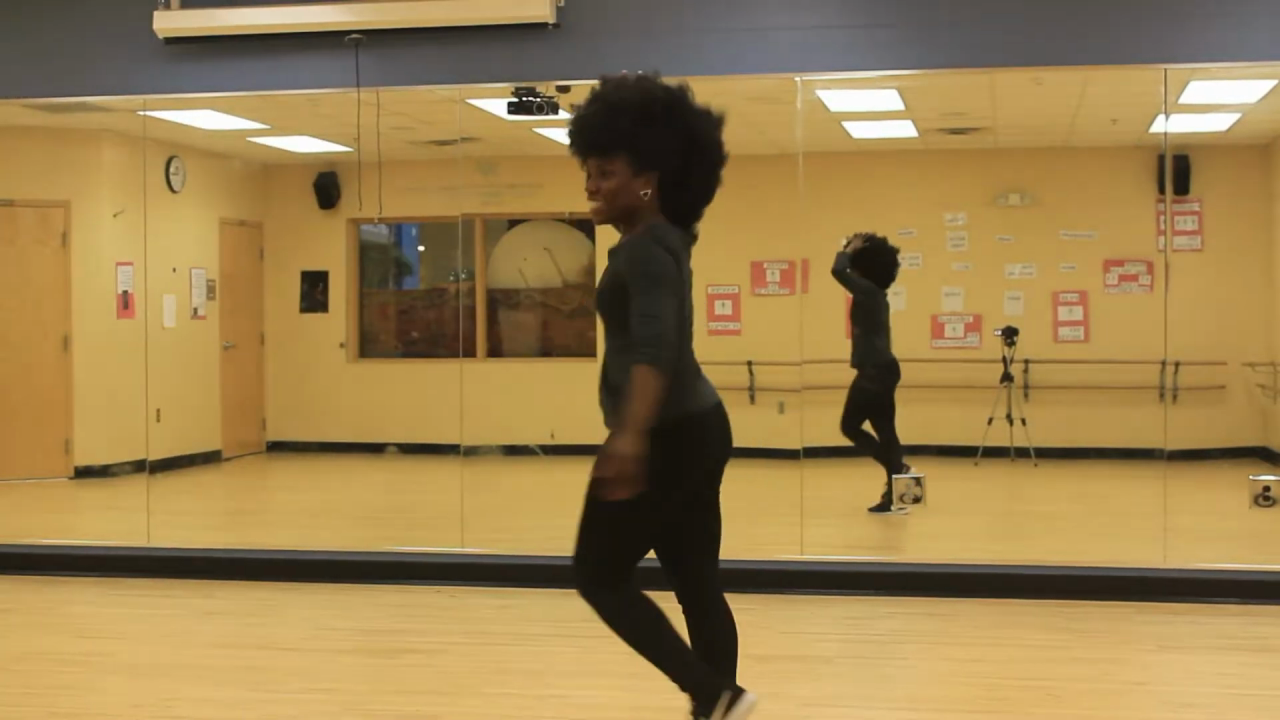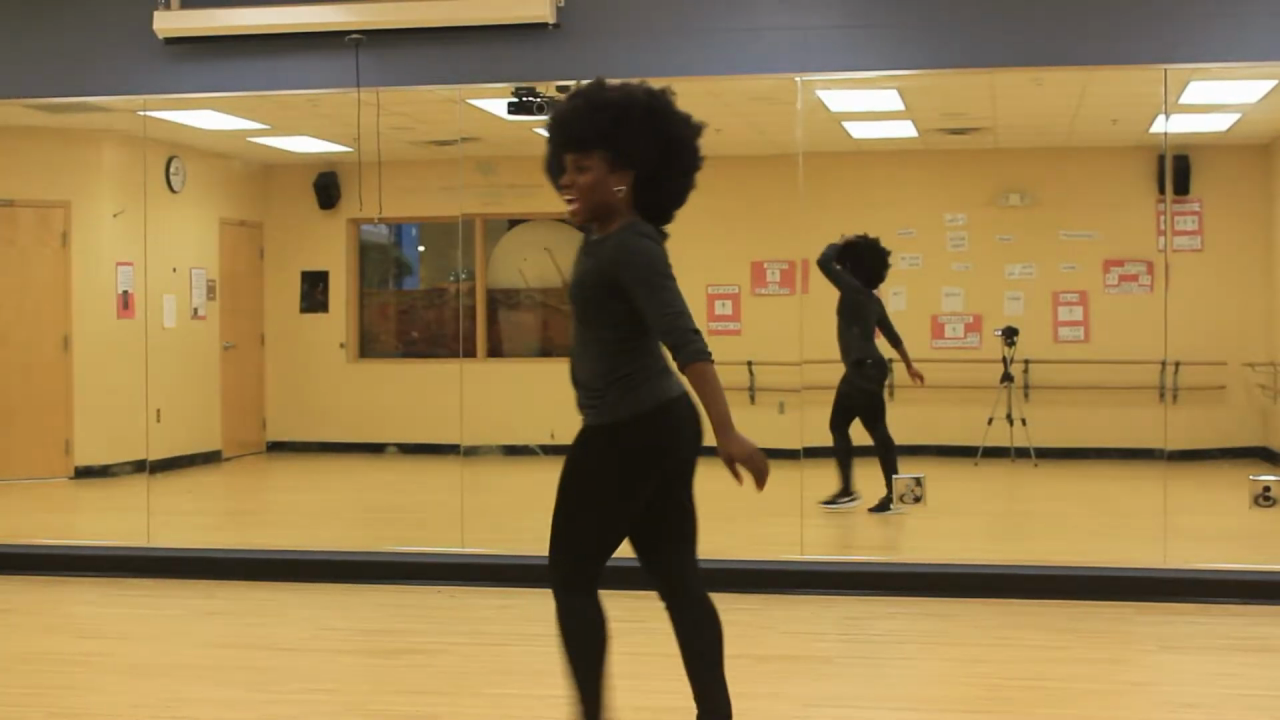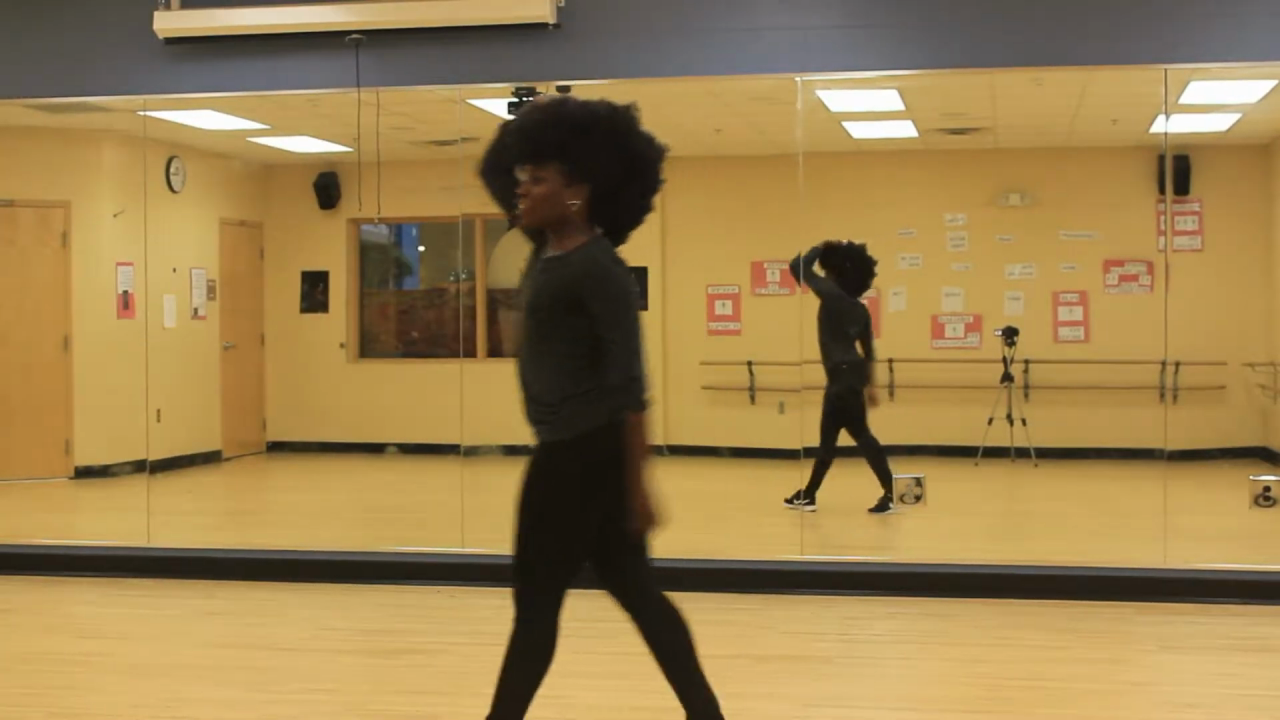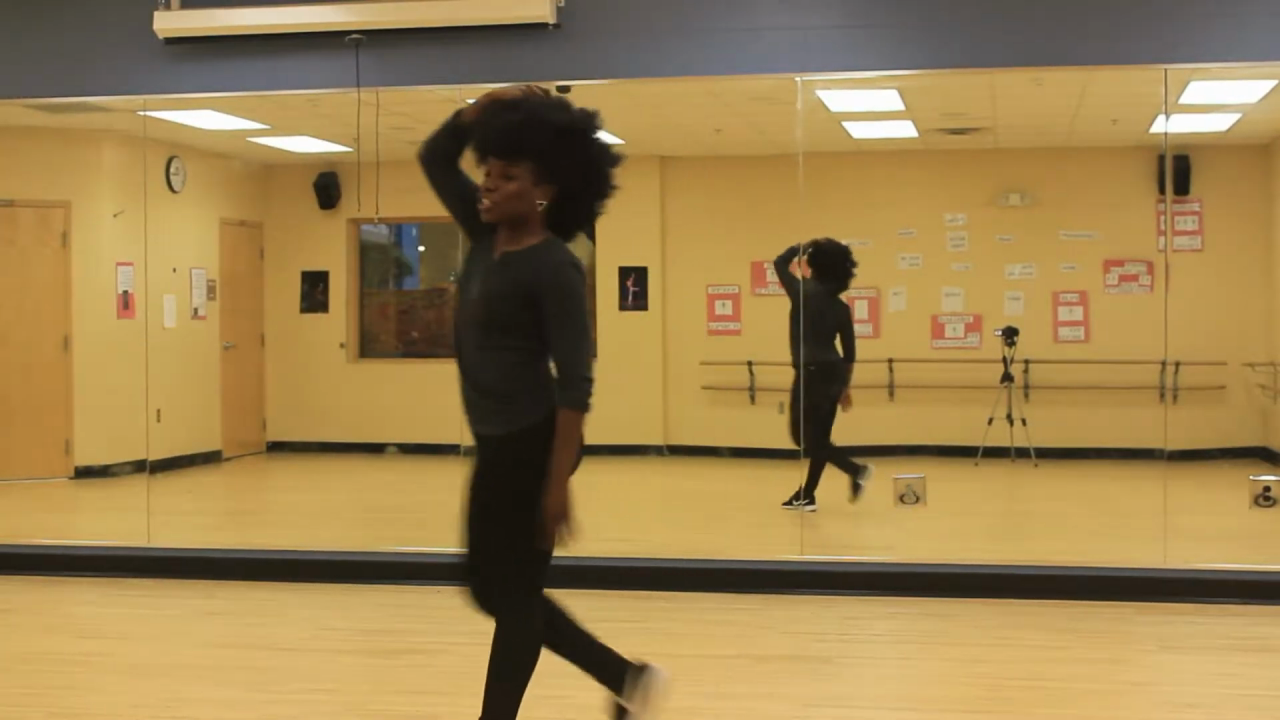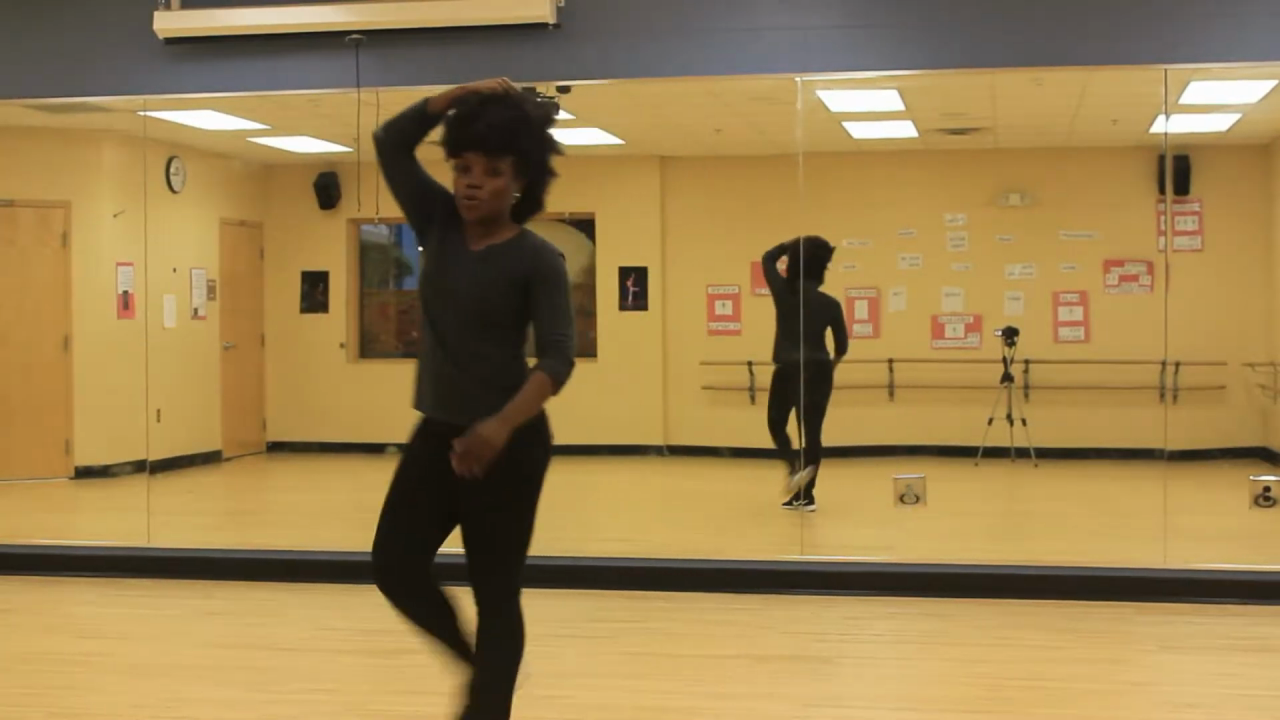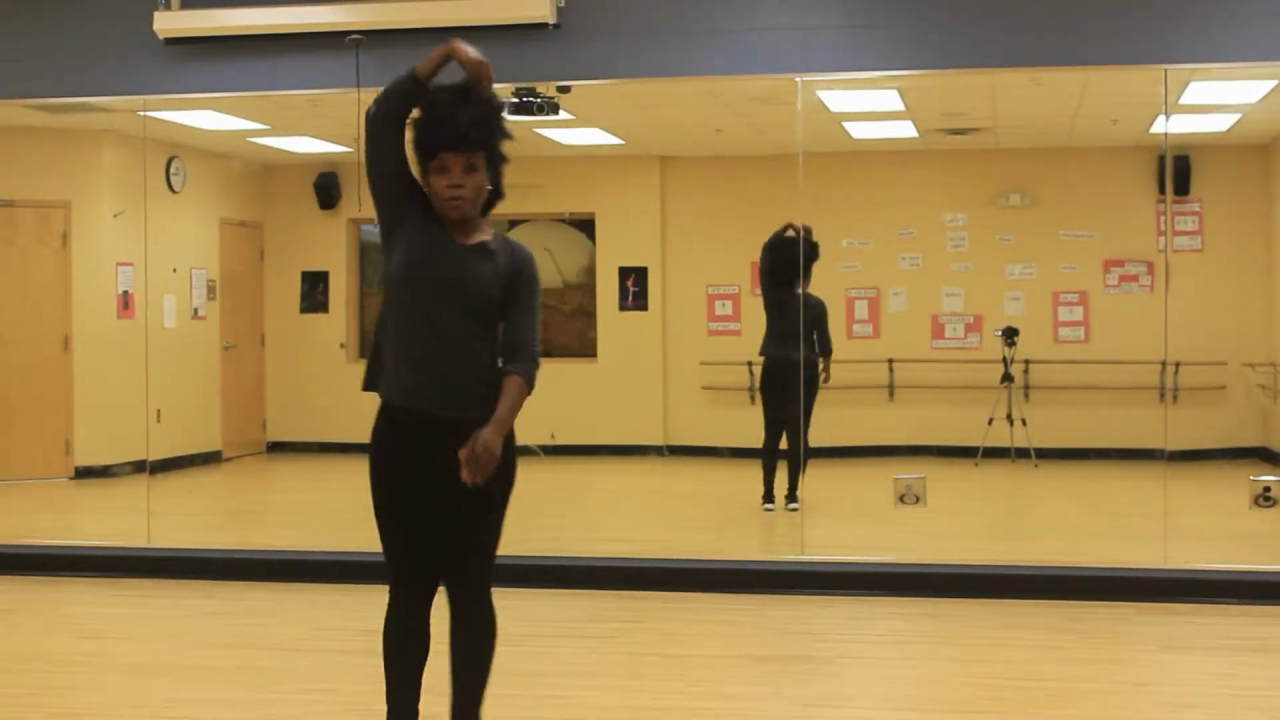
dt=0.2s
person 1, frame 1
left shoulder: (646, 252)
right shoulder: (658, 234)
left elbow: (656, 346)
left wrist: (630, 435)
left hip: (665, 435)
right hip: (692, 431)
left knee: (599, 576)
right knee: (698, 584)
person 1, frame 2
left shoulder: (632, 247)
right shoulder: (606, 229)
left elbow: (685, 341)
right elbow: (554, 164)
left wrist: (727, 432)
right wrist: (579, 114)
left hip: (624, 433)
right hip: (656, 427)
left knee: (571, 577)
right knee: (679, 582)
person 1, frame 3
left shoulder: (598, 268)
right shoulder: (546, 241)
left elbow: (628, 380)
right elbow: (493, 168)
left wrist: (637, 481)
right wrist: (529, 116)
left hip: (583, 450)
right hip: (571, 447)
left knee: (536, 596)
right knee: (634, 589)
person 1, frame 4
left shoulder: (557, 267)
right shoulder: (485, 235)
left elbow: (574, 381)
right elbow: (436, 154)
left wrist: (559, 480)
right wrist: (495, 102)
left hip: (532, 445)
right hip: (498, 443)
left knee: (512, 598)
right knee: (493, 584)
person 1, frame 5
left shoulder: (538, 260)
right shoulder: (437, 229)
left elbow: (557, 358)
right elbow: (390, 142)
left wrist: (504, 425)
right wrist: (463, 93)
left hip: (508, 443)
right hip: (437, 433)
left knee: (495, 590)
right knee: (393, 569)
right ankle: (479, 662)
person 1, frame 6
left shoulder: (513, 260)
right shoulder: (405, 221)
left elbow: (522, 359)
right elbow: (382, 119)
left wrist: (496, 430)
right wrist: (445, 53)
left hip: (474, 436)
right hip: (402, 430)
left knee: (468, 588)
right knee: (408, 587)
person 2, frame 1
left shoulder: (867, 291)
right shoulder: (877, 297)
left elbow: (838, 269)
left wrist: (850, 247)
left hip: (873, 370)
right hip: (881, 369)
left knee: (850, 426)
right knee: (884, 430)
left ankle: (898, 479)
person 2, frame 2
left shoulder: (853, 289)
right shoulder: (871, 299)
left elbow: (824, 261)
right elbow: (892, 335)
left wrist: (842, 243)
right wrist: (909, 365)
left hip: (863, 369)
right hip: (868, 368)
left knee: (839, 427)
right knee: (877, 431)
person 2, frame 3
left shoulder: (829, 293)
right shoulder: (860, 309)
left elbow: (798, 266)
right elbow: (868, 350)
left wrist: (820, 248)
right wrist: (870, 386)
left hip: (842, 373)
right hip: (853, 372)
left knee: (858, 434)
right knee: (829, 434)
left ankle: (888, 491)
right ankle: (809, 494)
person 2, frame 4
left shoulder: (801, 293)
right shoulder: (841, 307)
left elbow: (781, 262)
right elbow: (850, 350)
left wrist: (806, 246)
right wrist: (845, 386)
left hip: (809, 371)
right hip: (833, 371)
left knee: (804, 433)
right knee: (819, 433)
left ankle: (855, 469)
right ankle: (806, 494)
person 2, frame 5
left shoulder: (783, 293)
right shoulder: (830, 304)
left elbow: (768, 259)
right elbow: (842, 345)
left wrist: (795, 245)
right wrist: (832, 362)
left hip: (787, 370)
right hip: (819, 371)
left knee: (776, 425)
right knee: (812, 433)
left ankle: (796, 468)
right ankle: (804, 495)
person 2, frame 6
left shoulder: (771, 294)
right shoulder: (815, 305)
left elbow: (768, 251)
right elbow: (824, 345)
left wrist: (787, 229)
right wrist: (827, 367)
left hip: (774, 371)
right hip: (803, 372)
left knee: (773, 433)
right knee: (797, 434)
left ankle: (768, 495)
right ankle: (791, 495)
